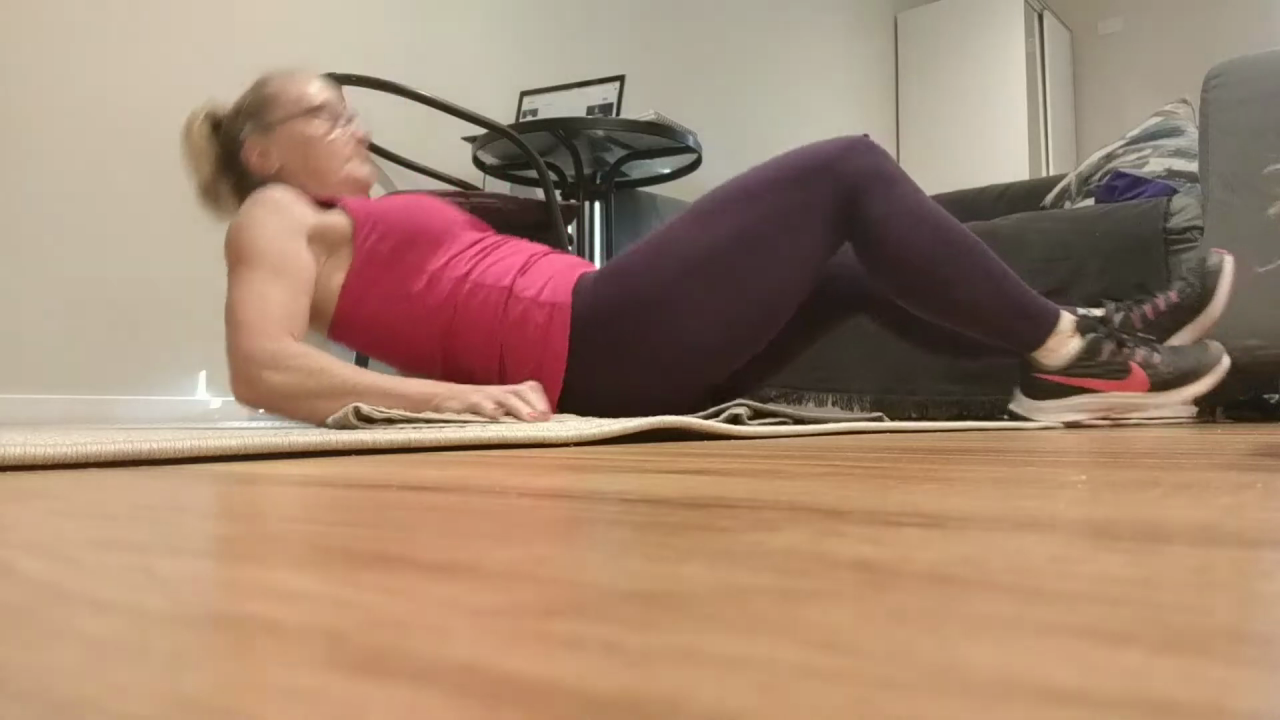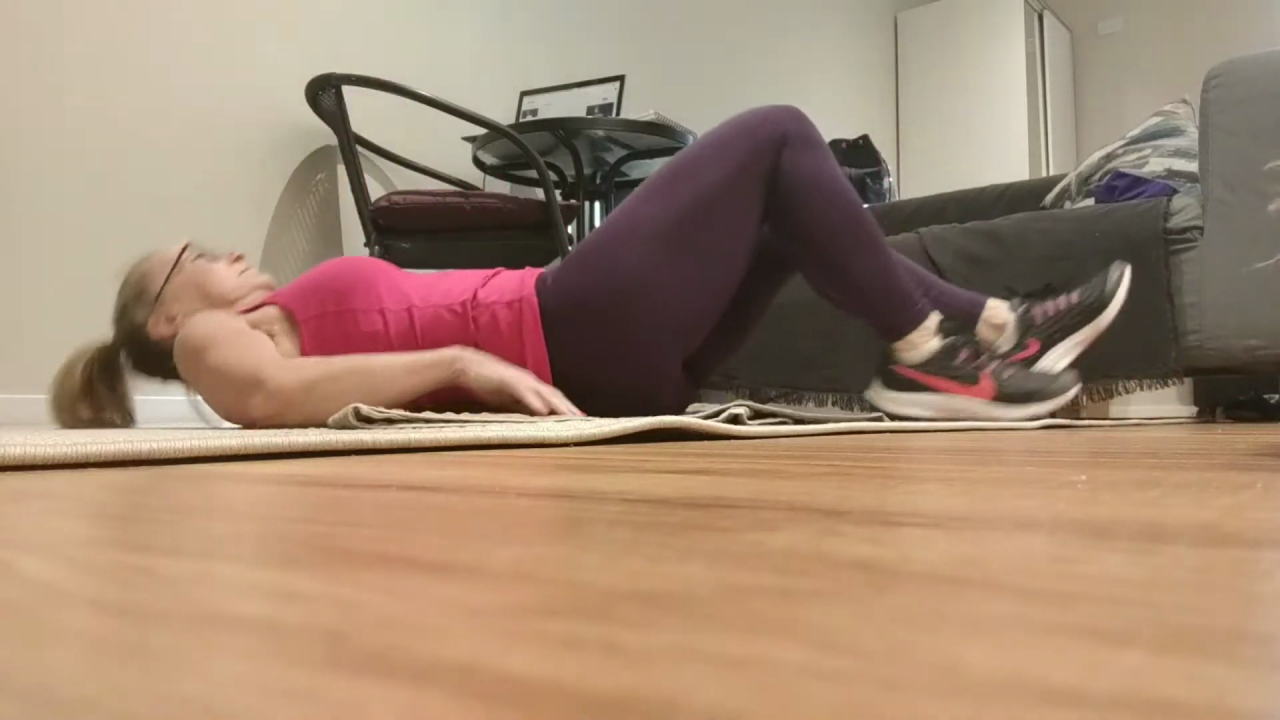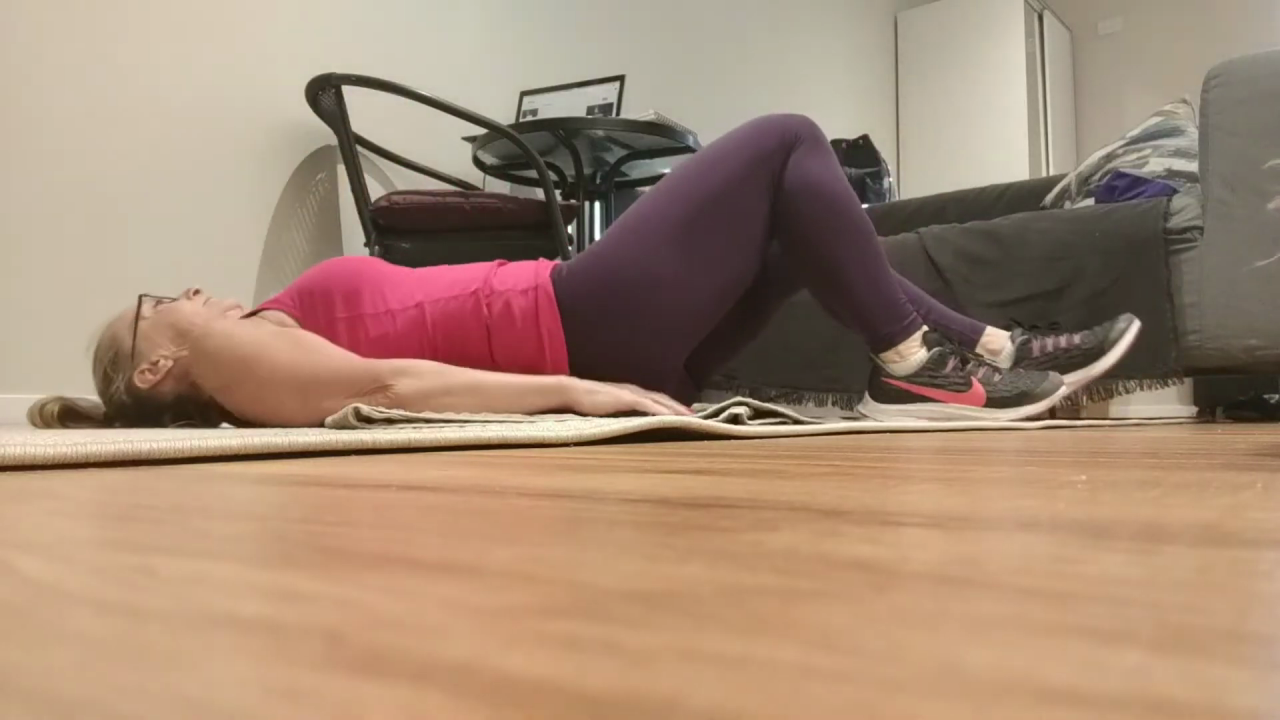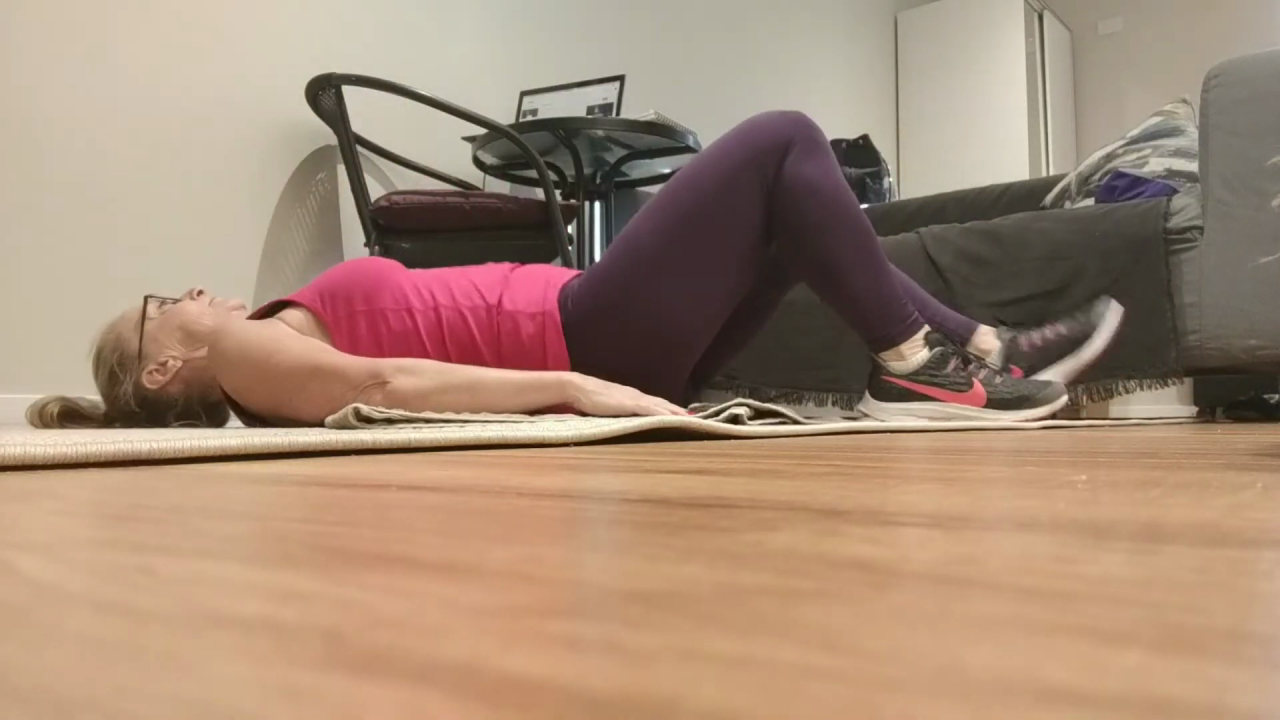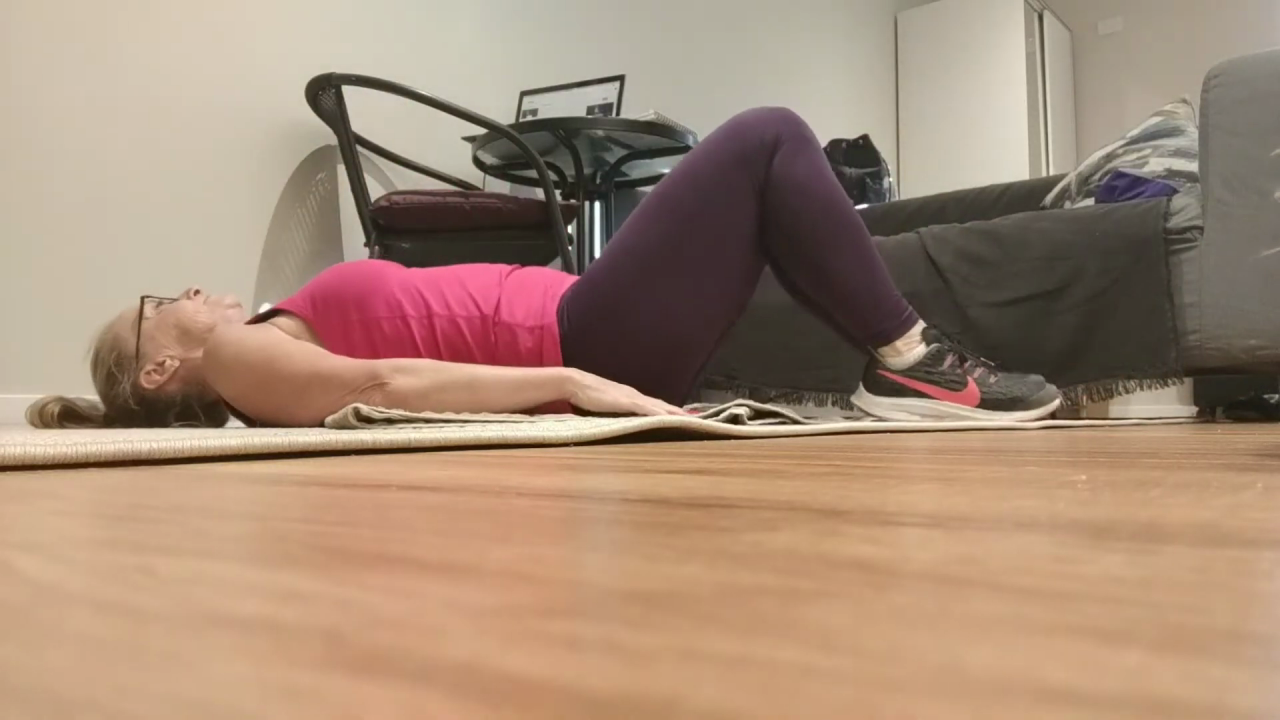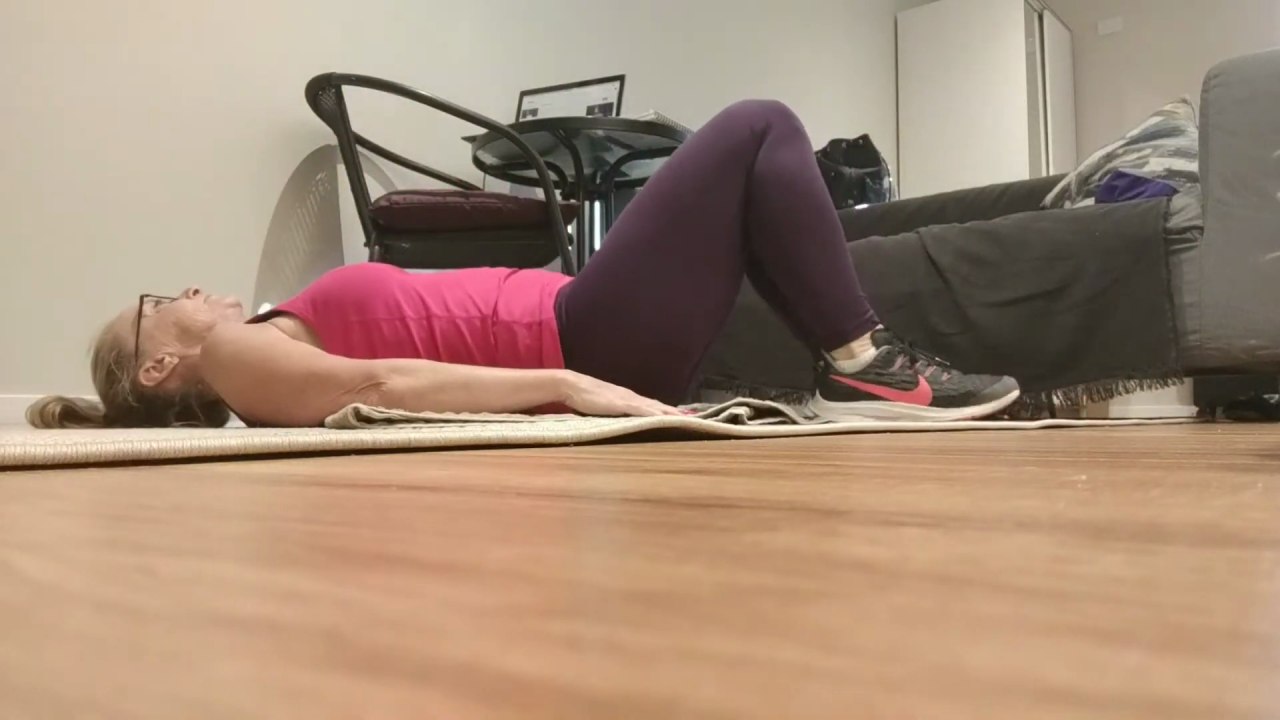
dt=0.4s
person 1, frame 1
left shoulder: (368, 232)
right shoulder: (278, 221)
left elbow: (458, 329)
right elbow: (263, 369)
right wrist: (449, 398)
left hip: (615, 348)
right hip: (598, 346)
left knee: (862, 262)
right knee: (848, 168)
left ankle: (1077, 338)
right ankle: (1070, 363)
person 1, frame 2
left shoulder: (291, 328)
right shoulder: (220, 348)
right elbow: (285, 396)
right wrist: (463, 359)
left hip: (602, 352)
right hip: (578, 338)
left knee: (795, 217)
right knee: (778, 132)
left ankle: (995, 329)
right ankle: (925, 360)
person 1, frame 3
left shoulder: (269, 341)
right shoulder: (232, 358)
right elbow: (385, 386)
right wrist: (571, 390)
left hip: (597, 339)
right hip: (585, 330)
left knee: (803, 227)
right knee: (788, 144)
left ankle: (990, 348)
right ankle: (910, 368)
person 1, frame 4
left shoulder: (278, 337)
right shoulder: (249, 358)
right elbow: (387, 384)
right wrist: (576, 388)
left hip: (595, 334)
right hip: (591, 339)
left knee: (791, 208)
right knee: (783, 141)
left ankle: (983, 348)
right ankle: (913, 368)
person 1, frame 5
left shoulder: (275, 340)
right shoulder: (243, 363)
right elbow: (389, 386)
right wrist: (573, 384)
left hip: (581, 325)
right hip: (591, 345)
left knee: (761, 185)
right knee: (767, 139)
left ankle: (912, 360)
right ankle: (908, 366)
person 1, frame 6
left shoulder: (270, 344)
right shoulder: (241, 363)
right elbow: (386, 385)
right wrist: (569, 386)
left hip: (578, 330)
right hip: (588, 344)
left knee: (750, 164)
right knee: (760, 127)
left ankle: (860, 359)
right ankle: (861, 368)
